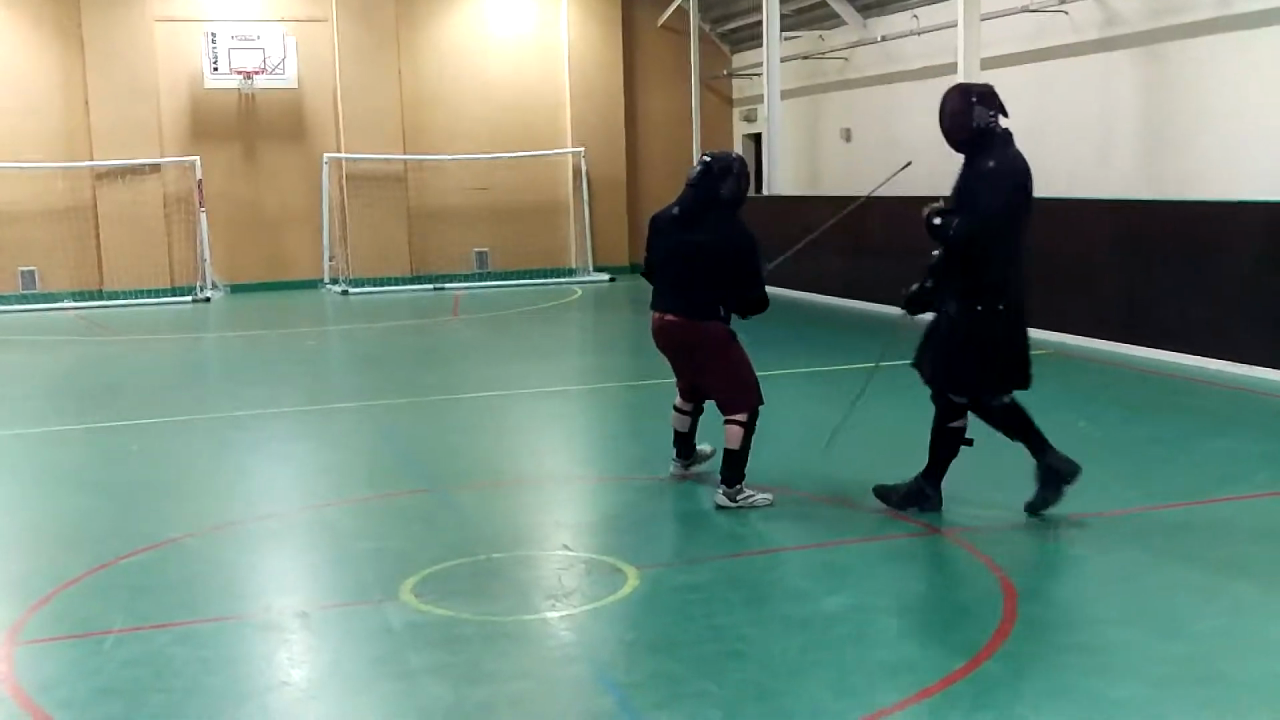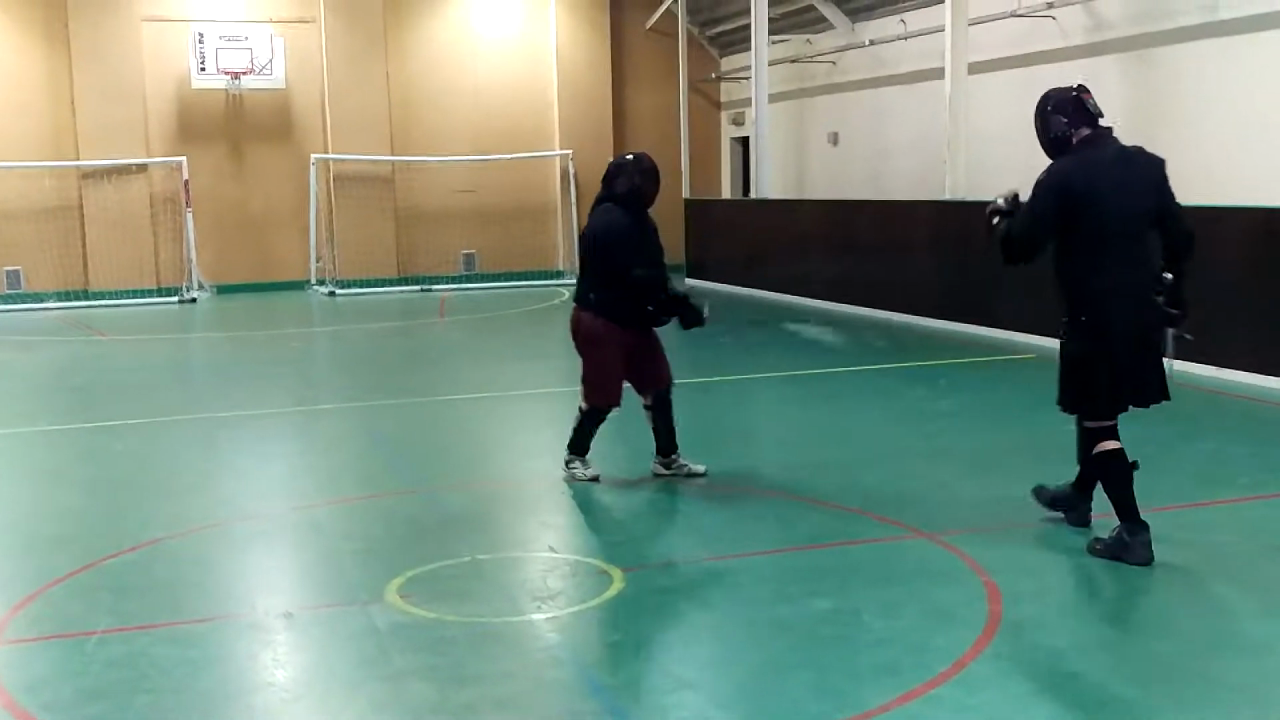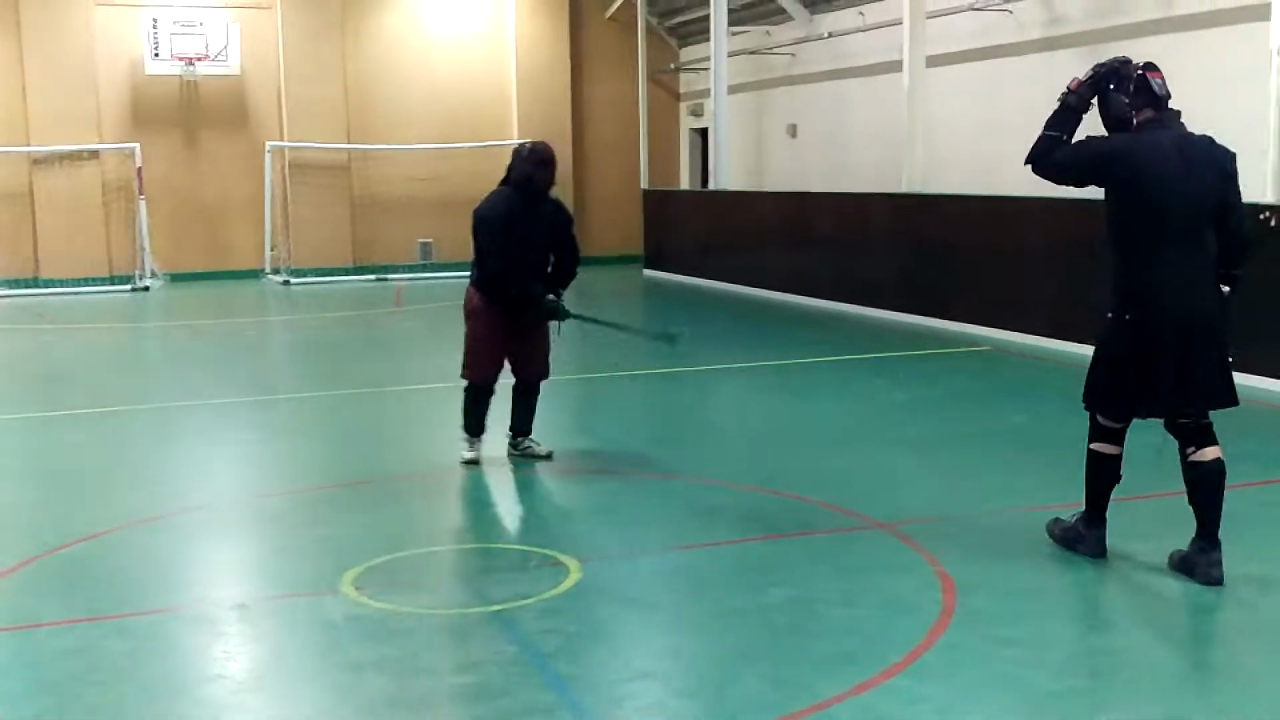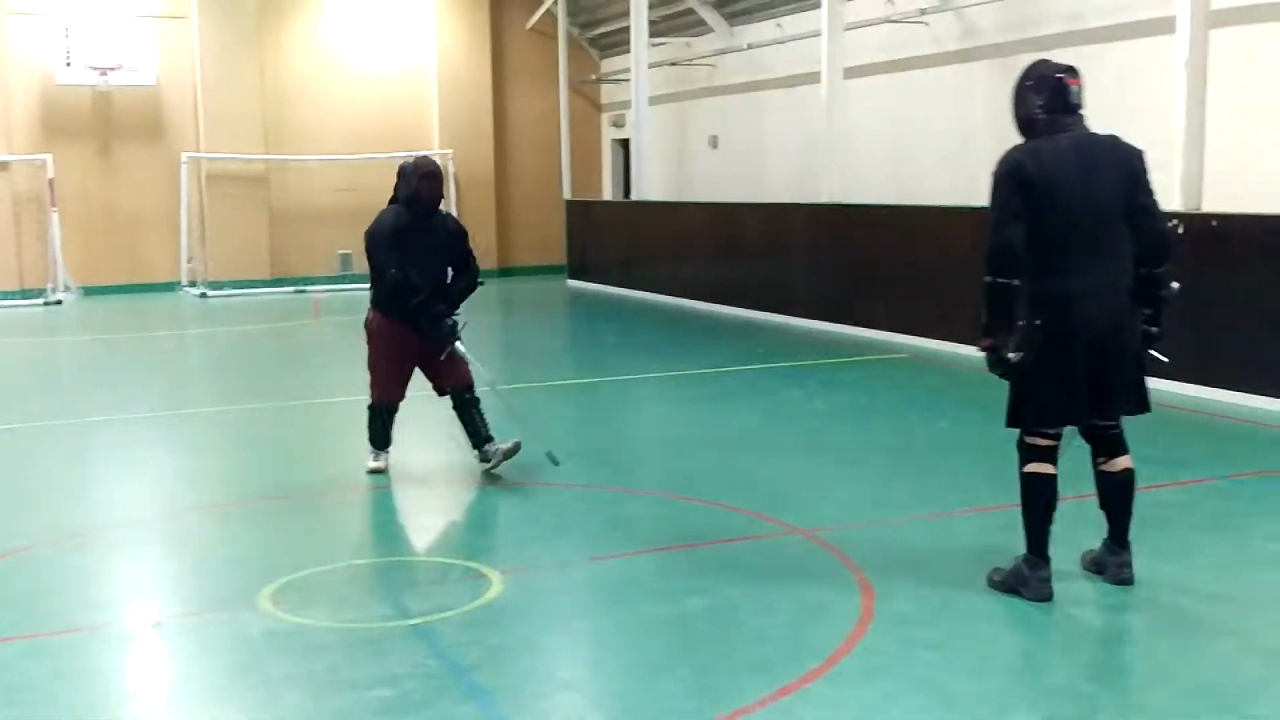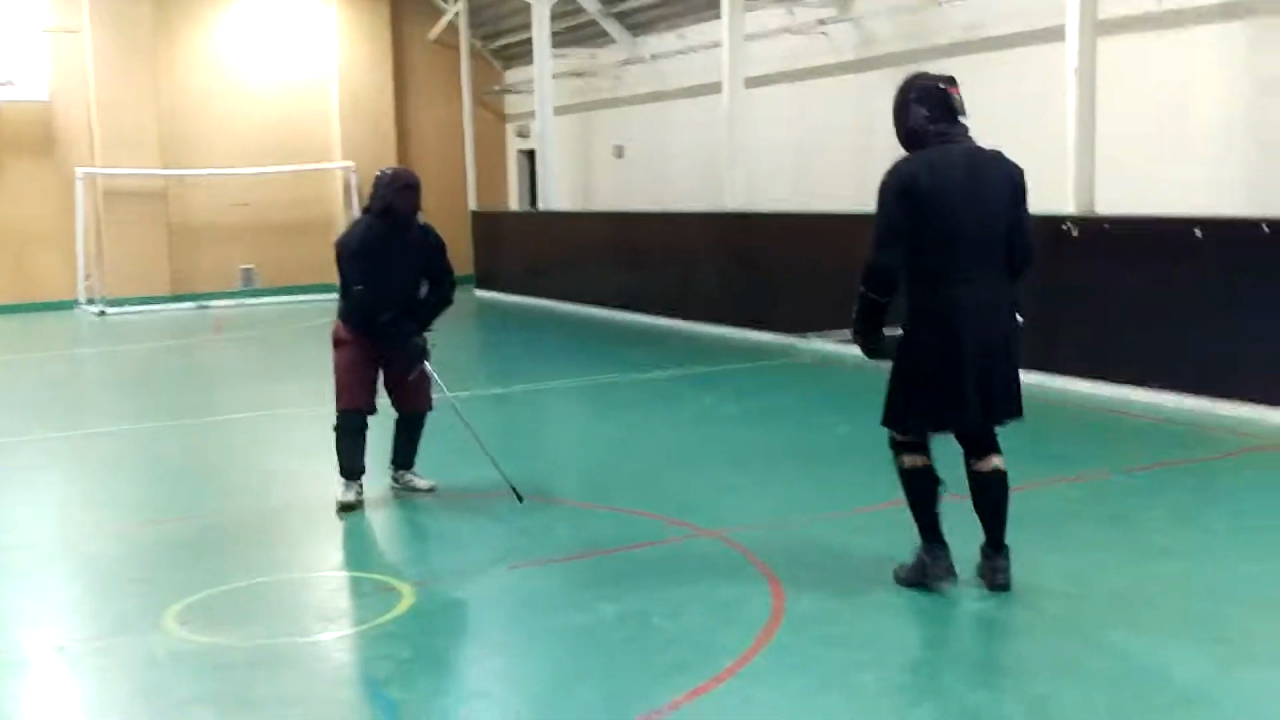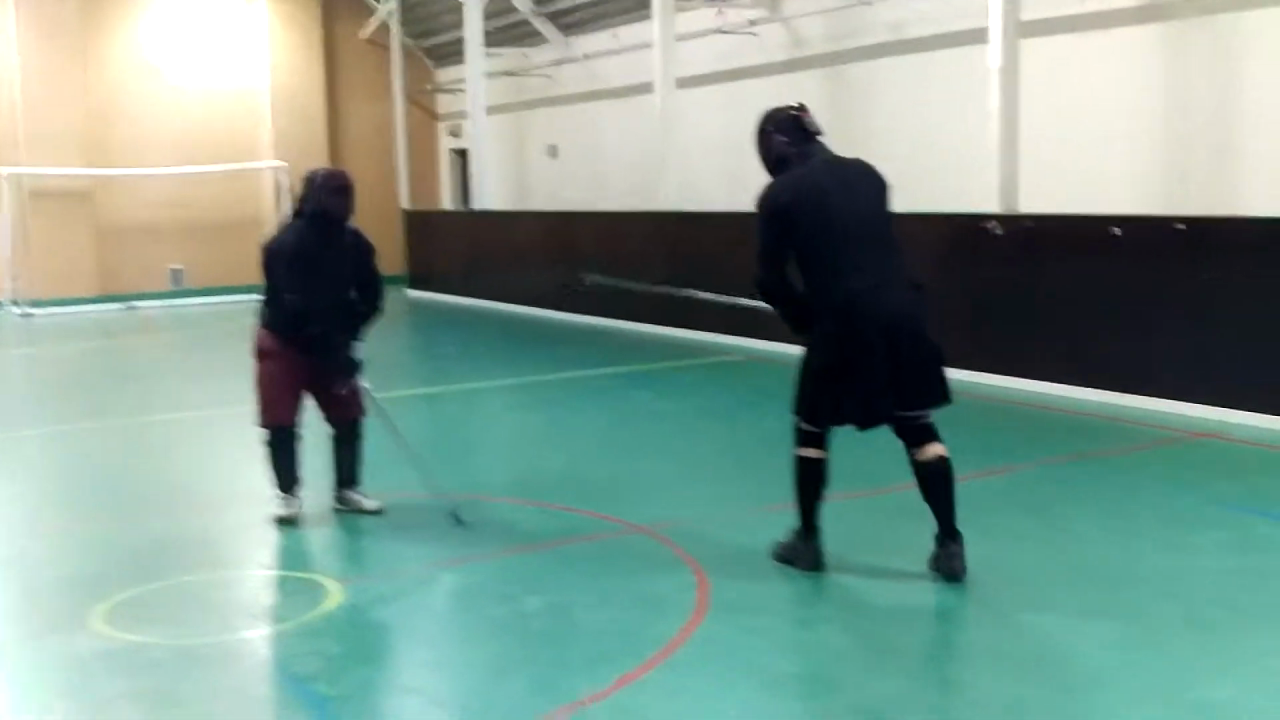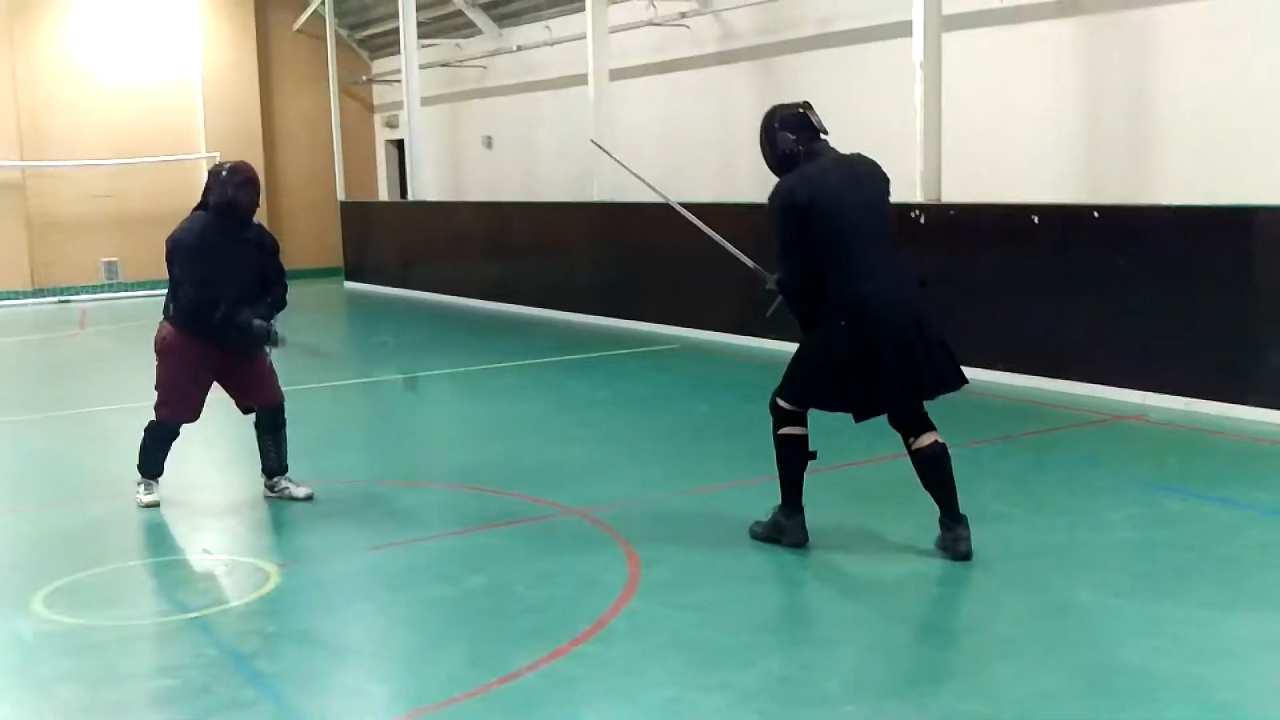
dt=0.7s
person 1, frame 1
left shoulder: (1000, 167)
right shoulder: (984, 163)
left elbow: (971, 237)
left wrist: (935, 220)
right wrist: (930, 284)
left hip: (983, 305)
right hip: (972, 300)
left knee: (952, 394)
right knee: (980, 393)
left ankle: (927, 486)
right ankle: (1050, 463)
person 1, frame 2
left shoulder: (1064, 177)
right shoulder: (1145, 164)
left elbow: (1019, 250)
right elbow: (1179, 238)
left wrist: (1001, 218)
right wrist: (1172, 292)
left hip: (1095, 316)
right hip: (1142, 311)
left knee: (1097, 420)
right knee: (1102, 407)
left ankle: (1134, 532)
right ankle: (1080, 494)
person 1, frame 3
left shoulder: (1120, 153)
right shoulder: (1215, 156)
left elbow: (1043, 160)
right elbow: (1235, 242)
left wrist: (1077, 97)
right wrist: (1216, 299)
left hip: (1141, 314)
right hip: (1198, 315)
left knee: (1109, 420)
right knee: (1194, 428)
left ankle: (1091, 527)
right ankle: (1207, 549)
person 1, frame 4
left shoulder: (1021, 163)
right shoulder: (1123, 156)
left elbow: (1005, 254)
right elbow: (1154, 243)
left wrist: (996, 333)
right wrist: (1149, 312)
left hip: (1055, 322)
right hip: (1114, 319)
left knee: (1038, 442)
right knee: (1107, 433)
left ankle: (1036, 566)
right ankle: (1117, 554)
person 1, frame 5
left shoulder: (908, 175)
right shoulder: (1004, 170)
left elbow: (886, 263)
right elbow: (1020, 256)
left wrist: (867, 326)
left hip: (937, 328)
right hip: (993, 326)
left knee: (909, 438)
right knee: (981, 440)
left ankle: (934, 553)
right ankle: (996, 556)
person 1, frame 6
left shoulder: (780, 194)
right shoulder: (864, 173)
left elbow: (772, 279)
left wrist: (806, 319)
left hip: (844, 321)
right hip: (899, 311)
left knee: (812, 428)
right knee: (917, 427)
left ankle: (807, 541)
right ankle: (950, 544)
person 1, frame 7
left shoulder: (790, 191)
right shoulder: (868, 169)
left elbow: (796, 279)
left wrist: (815, 327)
right wrist: (797, 281)
left hip: (854, 318)
right hip: (904, 309)
left knee: (787, 406)
right knee: (912, 418)
left ankle: (790, 517)
right ankle: (954, 527)
person 2, frame 1
left shoulder: (663, 219)
right shoulder: (734, 234)
left elbow: (651, 271)
right elbow: (752, 299)
left hip: (664, 322)
right hip: (703, 328)
left knee: (692, 388)
right knee: (743, 402)
left ankle: (683, 457)
right ankle: (731, 487)
person 2, frame 2
left shoulder: (639, 220)
right shoulder: (607, 225)
left elbow: (654, 271)
right elbow: (635, 279)
left wrist: (663, 306)
right wrist: (680, 304)
left hip: (634, 320)
right hip: (600, 322)
left knee: (659, 387)
right knee: (602, 397)
left ankle: (668, 458)
right ankle: (574, 457)
person 2, frame 3
left shoulder: (554, 211)
right shoulder: (494, 208)
left elbow: (567, 258)
right elbow: (499, 265)
left wrist: (550, 294)
right wrist: (534, 297)
left hip: (531, 303)
right hip: (490, 302)
left knee: (532, 375)
right knee: (482, 376)
left ankle: (520, 438)
right ankle: (472, 438)
person 2, frame 4
left shoulder: (447, 224)
right shoulder: (387, 227)
left elbow: (467, 272)
right elbow: (394, 281)
left wrist: (445, 308)
right wrist: (431, 314)
left hip: (435, 321)
right hip: (392, 322)
left knee: (462, 385)
right knee: (386, 394)
left ankle: (486, 448)
right ankle: (378, 449)
person 2, frame 5
left shoulder: (424, 237)
right shoulder: (358, 238)
left elbow: (443, 286)
right elbow: (360, 296)
left wrist: (416, 326)
right wrist: (396, 332)
left hip: (404, 334)
right hip: (359, 333)
left knee: (415, 407)
right knee: (352, 409)
left ankle: (402, 471)
right ankle: (351, 482)
person 2, frame 6
left shoulder: (353, 242)
right shoulder: (289, 243)
left elbow: (370, 294)
right elbow: (294, 306)
left wrist: (343, 337)
right wrist: (330, 346)
left hip: (330, 346)
right hip: (283, 343)
left knee: (348, 417)
right knee: (280, 421)
left ankle: (346, 490)
right ankle: (288, 494)
person 2, frame 7
left shoulder: (257, 236)
right shoulder: (192, 235)
left elbow: (276, 286)
right elbow: (195, 298)
left wrist: (258, 317)
right wrist: (240, 322)
left hip: (237, 338)
right hip: (187, 338)
left knee: (271, 404)
right knee: (171, 415)
left ankle: (276, 478)
right ankle: (148, 479)
